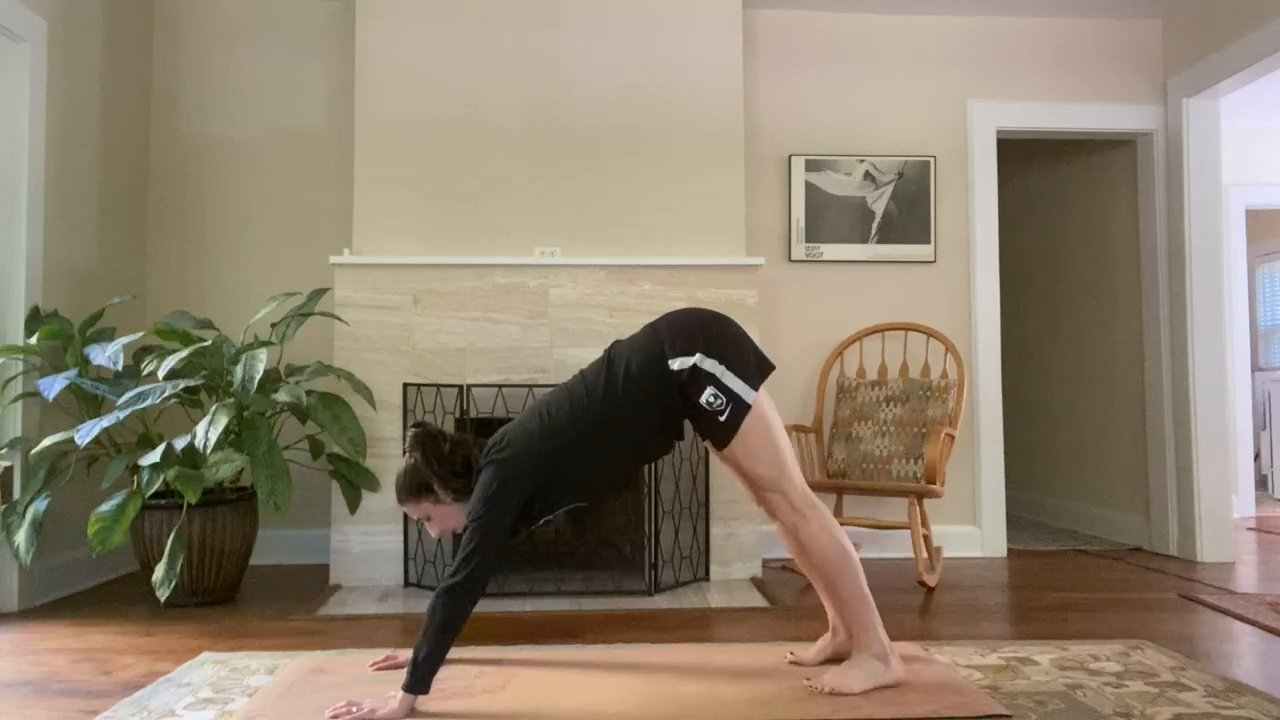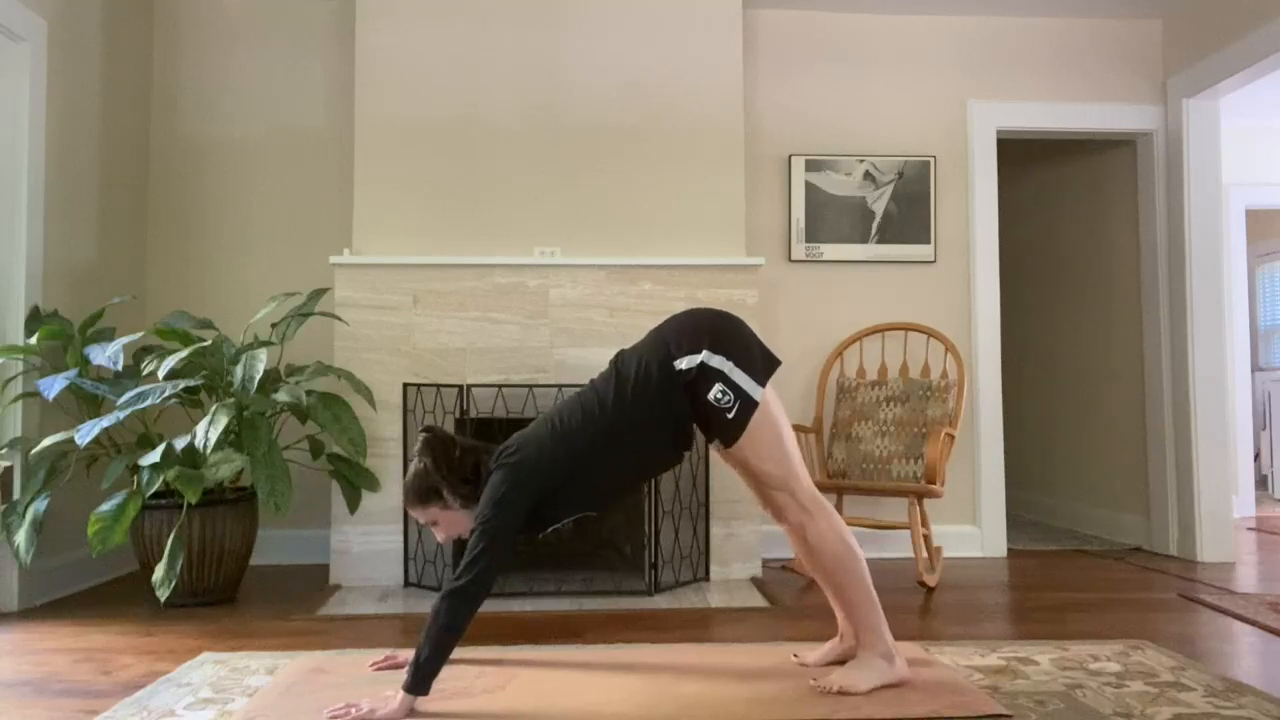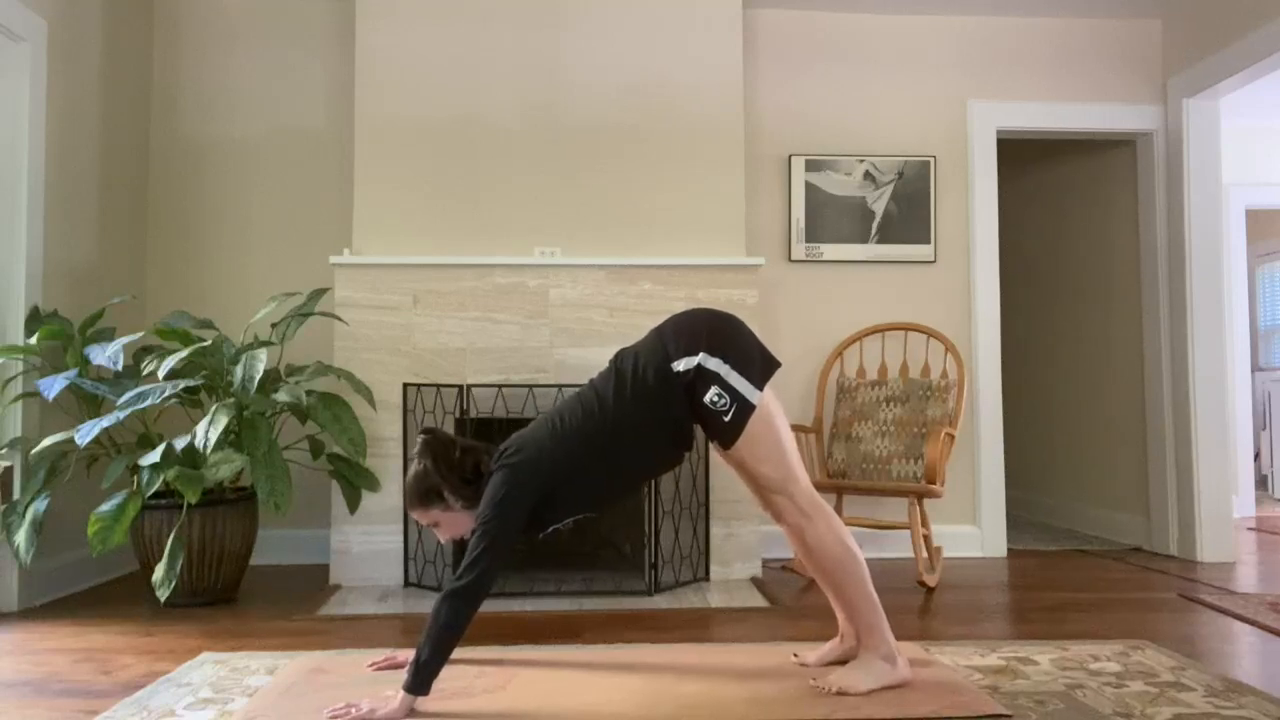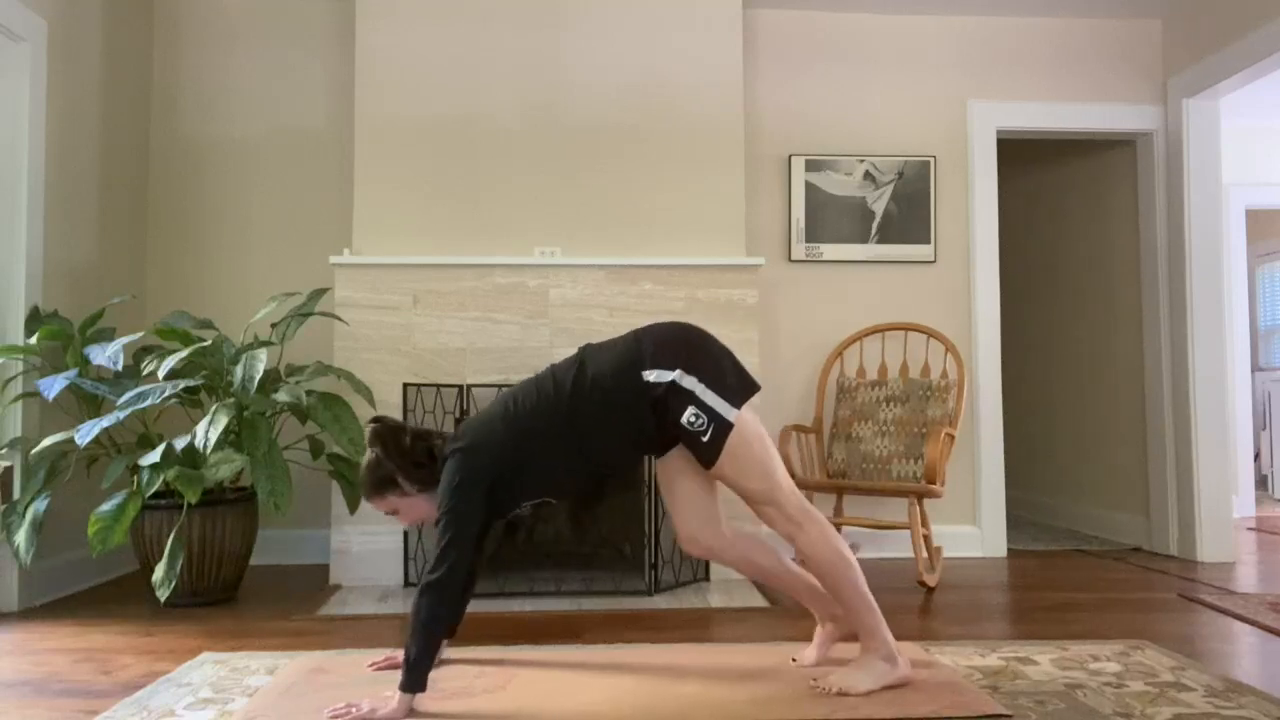
dt=0.7s
person 1, frame 1
left shoulder: (502, 473)
right shoulder: (497, 470)
left elbow: (462, 582)
right elbow: (468, 577)
right wrist: (427, 649)
left hip: (692, 358)
right hip: (682, 364)
left knee: (788, 499)
right knee: (776, 500)
left ankle: (876, 653)
right ankle: (842, 632)
person 1, frame 2
left shoulder: (513, 478)
right shoulder: (506, 477)
left elbow: (466, 585)
right elbow: (470, 583)
right wrist: (429, 650)
left hip: (702, 358)
right hip: (690, 367)
left knee: (796, 500)
right knee: (782, 504)
left ankle: (881, 651)
right ankle: (852, 634)
person 1, frame 3
left shoulder: (513, 480)
right shoulder: (508, 476)
left elbow: (468, 585)
right elbow: (472, 583)
right wrist: (430, 649)
left hip: (698, 359)
right hip: (689, 364)
left knee: (795, 501)
right knee: (782, 505)
left ankle: (882, 653)
right ankle: (852, 635)
person 1, frame 4
left shoulder: (465, 464)
right shoulder: (473, 464)
left elbow: (441, 574)
right elbow: (463, 557)
right wrist: (434, 642)
left hip: (669, 372)
right hip: (652, 391)
left knee: (781, 507)
right knee: (698, 537)
left ankle: (883, 652)
right ankle: (831, 612)
